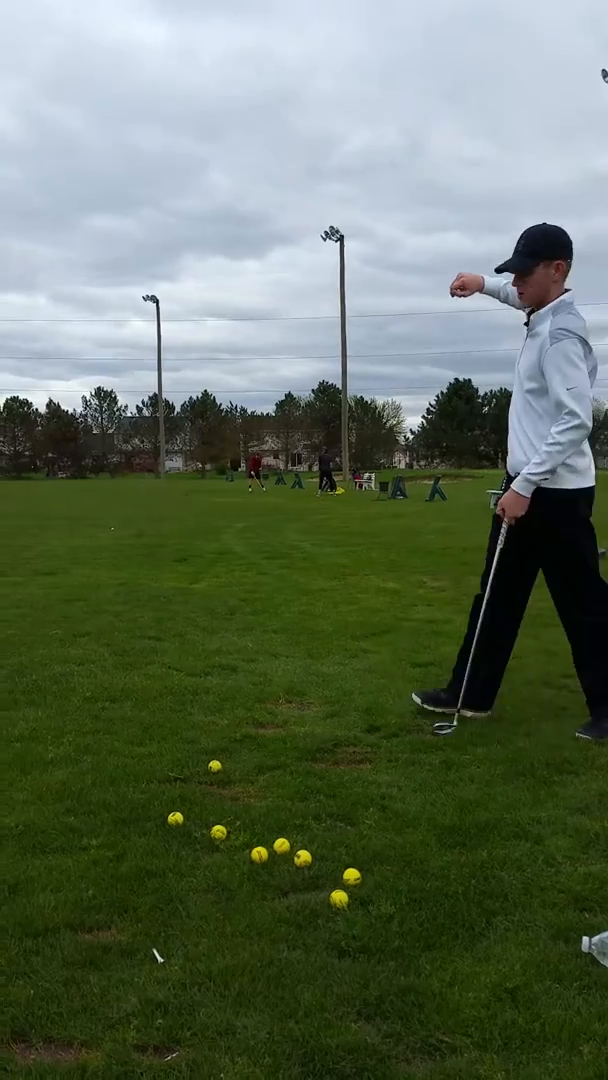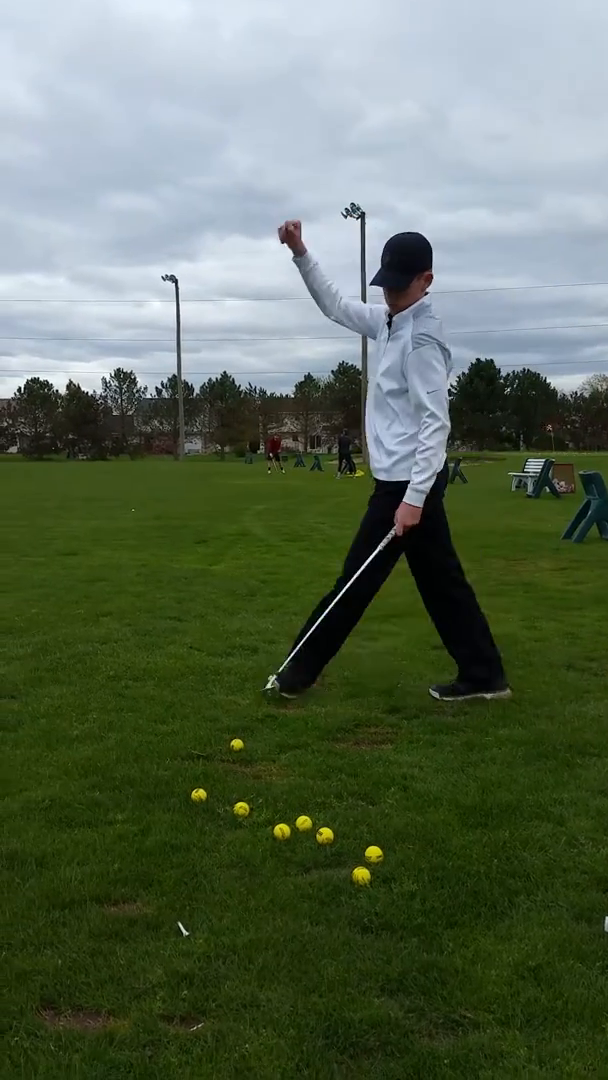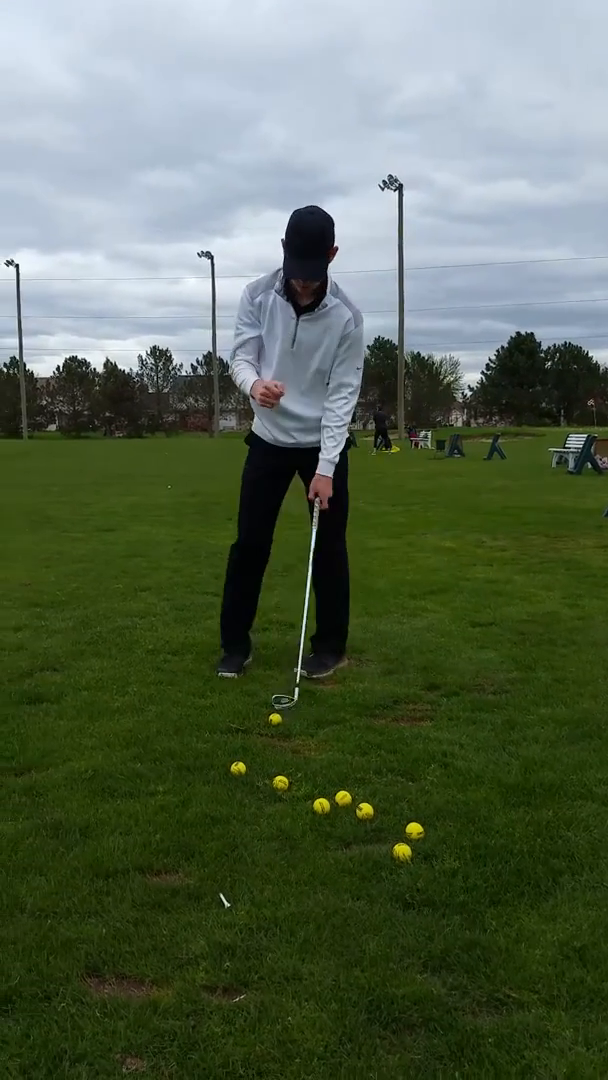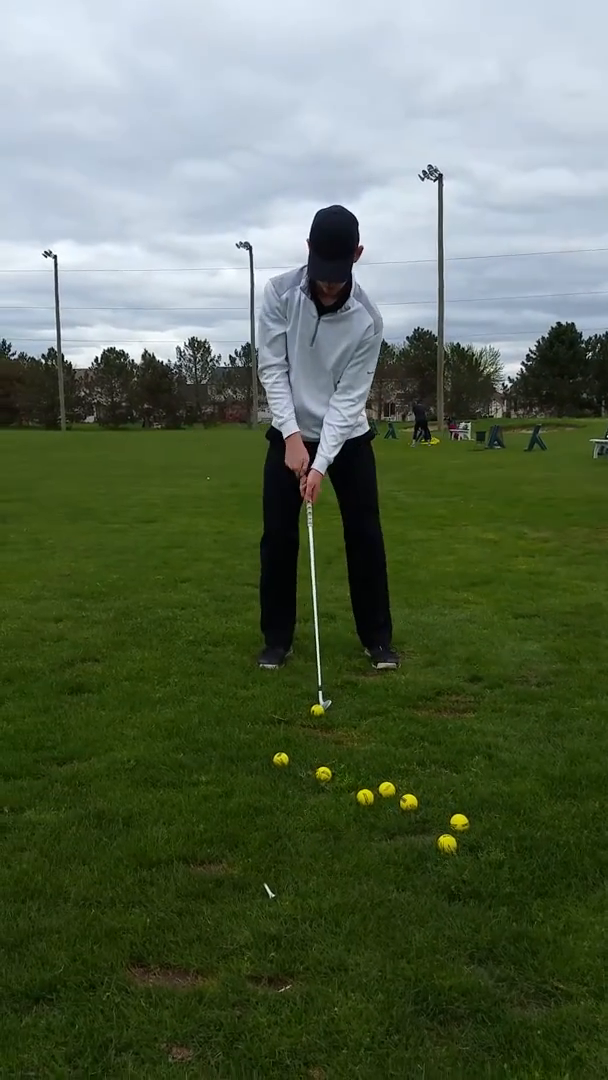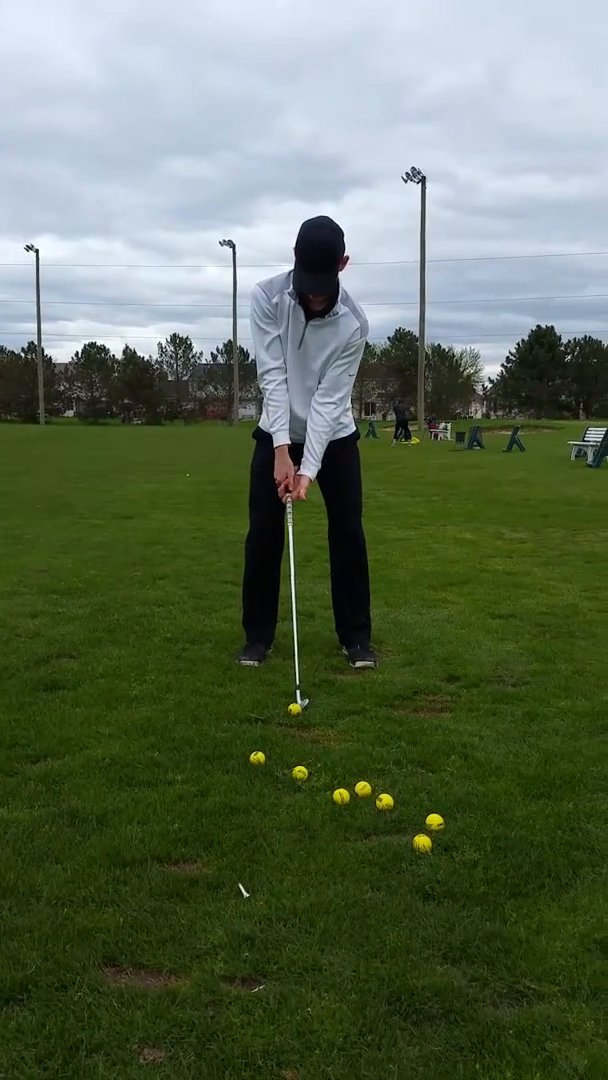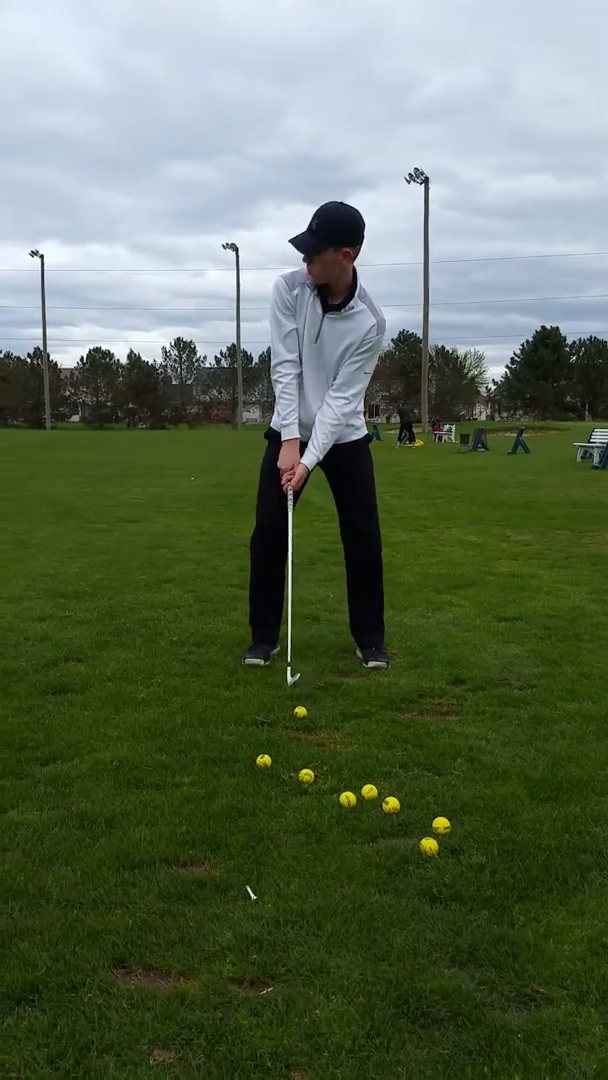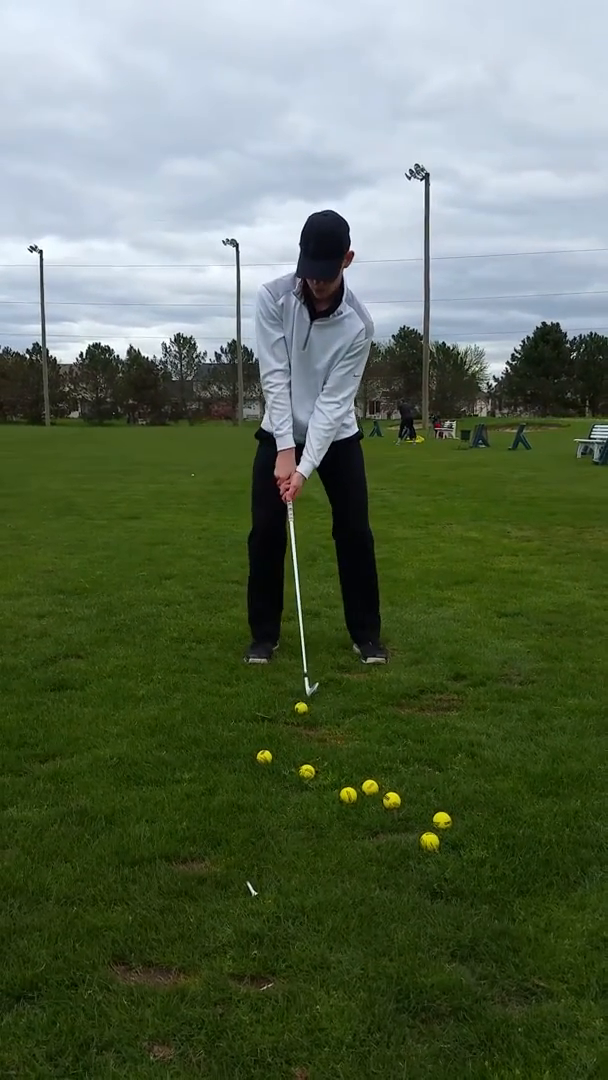
dt=0.7s
person 1, frame 1
left shoulder: (561, 333)
right shoulder: (544, 319)
left wrist: (525, 485)
right wrist: (485, 284)
left hip: (557, 491)
right hip: (525, 481)
right knee: (499, 590)
right ankle: (472, 691)
person 1, frame 2
left shoulder: (422, 339)
right shoulder: (386, 319)
left elbow: (435, 423)
right elbow: (333, 304)
left wrist: (413, 497)
right wrist: (301, 253)
left hip: (409, 478)
right hip: (405, 477)
left knee: (360, 576)
right knee: (439, 576)
left ankle: (302, 669)
right ankle: (482, 673)
person 1, frame 3
left shoulder: (346, 317)
right shoulder: (257, 296)
left elbow: (343, 393)
right elbow: (241, 358)
left wrist: (326, 467)
right wrist: (253, 384)
left hip: (324, 446)
right hip: (268, 440)
left knee: (328, 547)
right knee: (249, 543)
left ankle: (330, 646)
right ankle: (235, 644)
person 1, frame 4
left shoulder: (367, 319)
right shoulder: (279, 293)
left elbow: (350, 396)
right elbow: (271, 368)
left wrist: (321, 464)
right wrist: (292, 437)
left hip: (348, 437)
right hip: (290, 434)
left knee: (364, 534)
right knee: (277, 536)
left ankle: (377, 636)
right ankle: (277, 638)
person 1, frame 5
left shoulder: (353, 323)
right shoulder: (267, 296)
left elbow: (329, 399)
right elbow: (272, 376)
left wrist: (309, 470)
right wrist: (283, 450)
left hip: (334, 436)
right hip: (277, 434)
left knee: (347, 533)
right knee: (263, 534)
left ankle: (356, 635)
right ankle: (258, 634)
person 1, frame 6
left shoulder: (369, 322)
right shoulder: (288, 289)
left elbow: (342, 397)
right elbow: (286, 368)
left wrist: (309, 459)
right wrist: (289, 442)
left hip: (344, 439)
right hip: (288, 434)
left knee: (363, 537)
right knee: (268, 532)
left ankle: (370, 637)
right ankle: (264, 635)
person 1, frame 7
left shoulder: (358, 324)
right shoulder: (273, 297)
left elbow: (334, 401)
right elbow: (275, 379)
left wrist: (306, 468)
right wrist: (286, 451)
left hip: (336, 438)
right hip: (280, 435)
left knee: (355, 533)
right knee: (265, 532)
left ankle: (366, 632)
right ankle: (264, 634)
